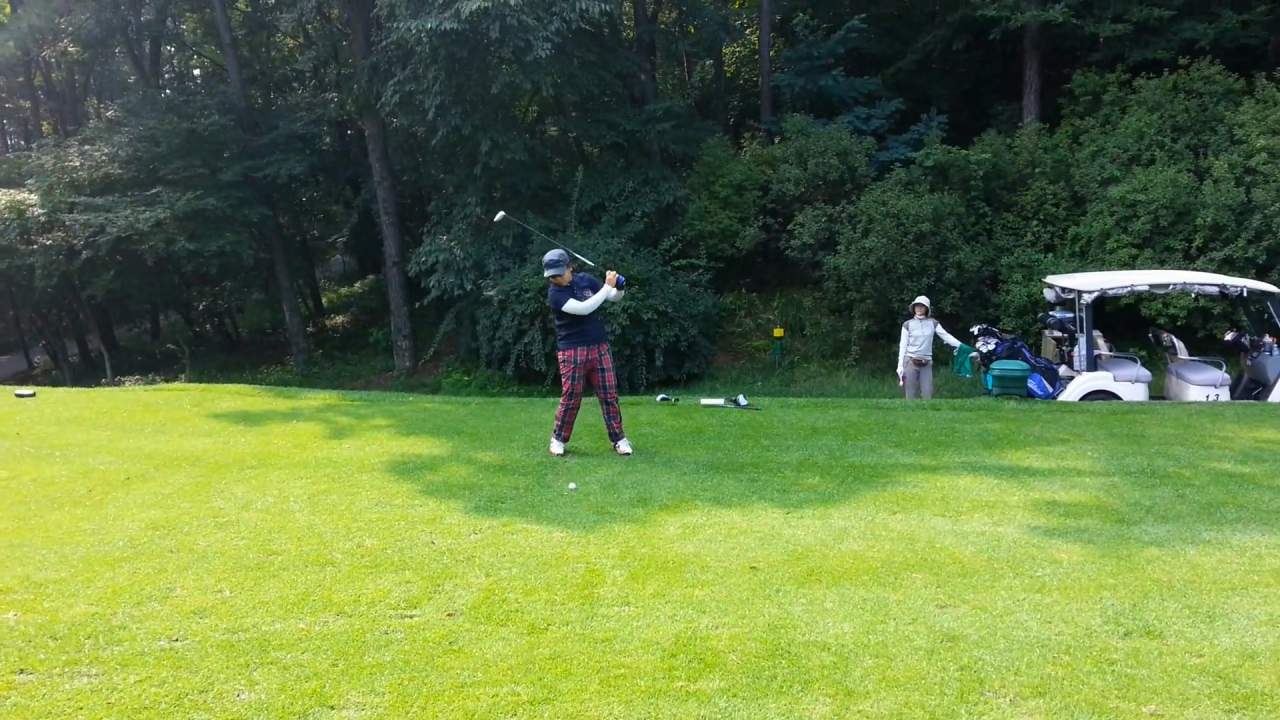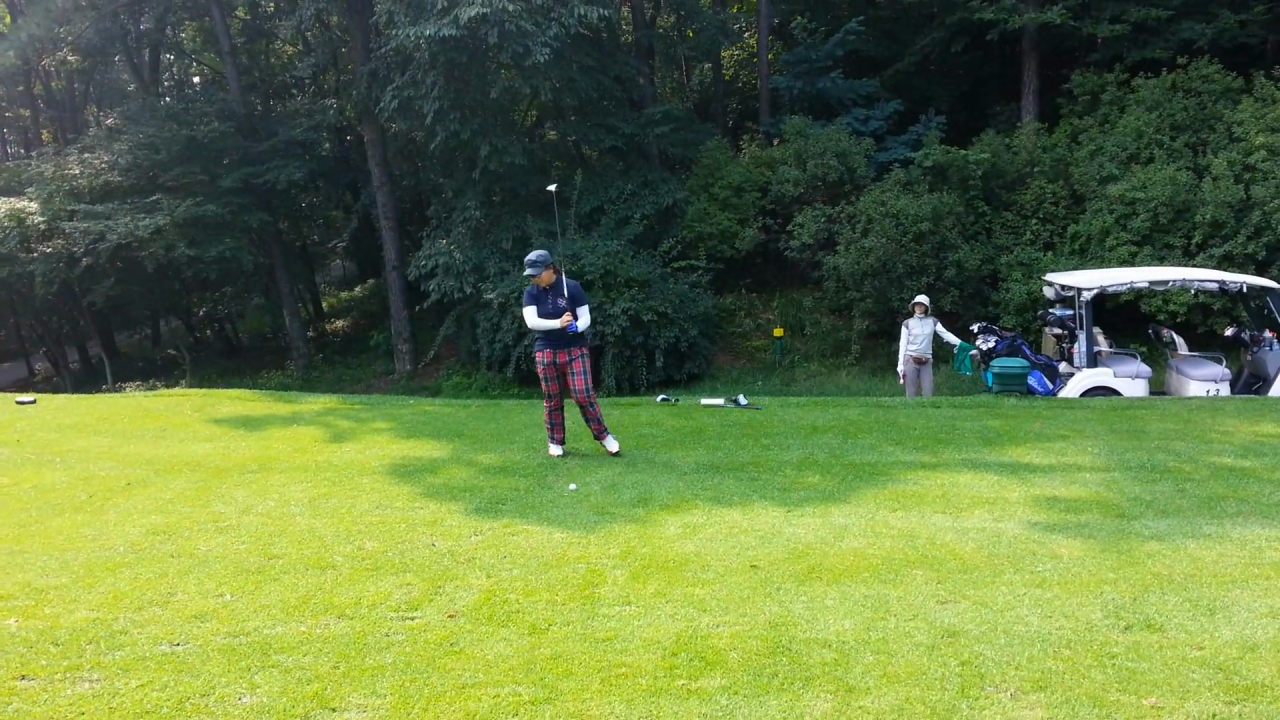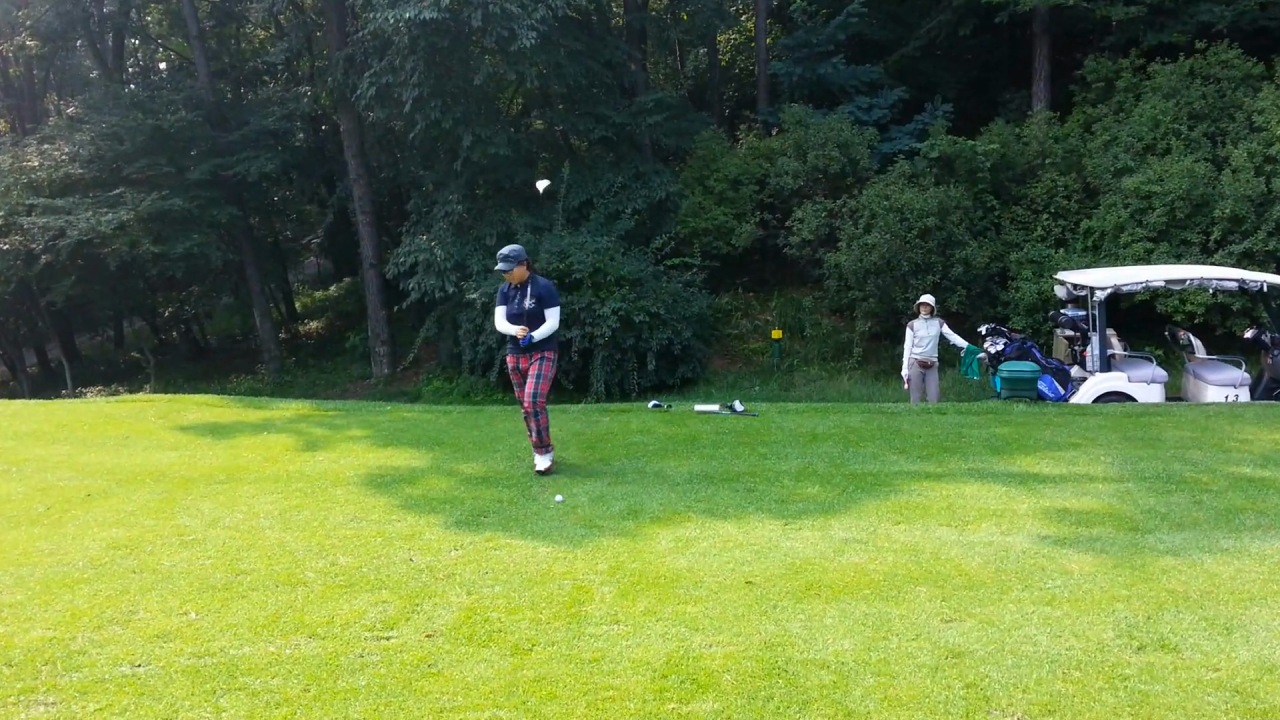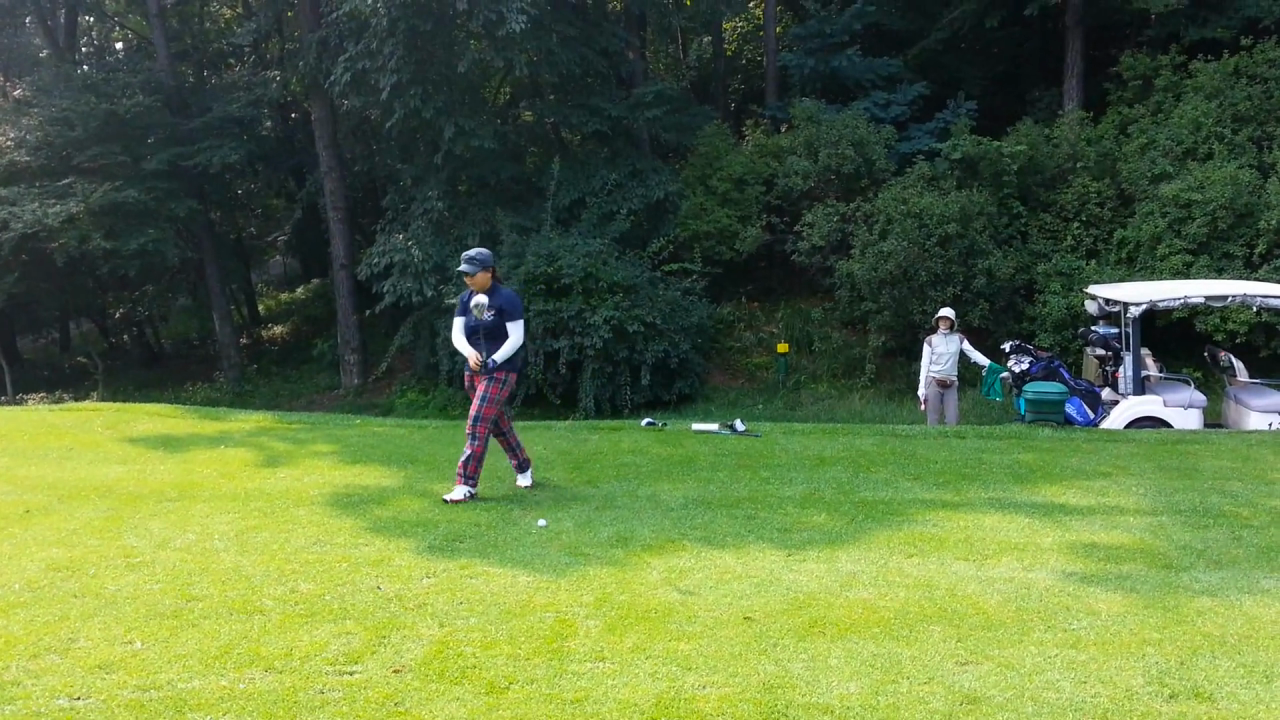
dt=0.2s
person 1, frame 1
left shoulder: (585, 280)
right shoulder: (555, 292)
left elbow: (614, 297)
right elbow: (584, 308)
left wrist: (617, 289)
right wrist: (607, 286)
left hip: (599, 346)
right hip: (571, 350)
left knee: (608, 393)
right knee: (571, 397)
right ankle: (558, 439)
person 1, frame 2
left shoulder: (572, 288)
right shoulder: (531, 293)
left elbow: (586, 319)
right elbow: (532, 321)
left wrist: (575, 327)
right wrist: (558, 324)
left hip: (575, 350)
right hip: (546, 352)
left knee: (584, 394)
right knee: (552, 400)
left ankle: (604, 436)
person 1, frame 3
left shoulder: (544, 287)
right shoulder: (505, 290)
left elbow: (553, 322)
right elbow: (499, 321)
left wrist: (531, 337)
right wrist: (516, 330)
left hip: (543, 353)
right hip: (515, 355)
left knee: (533, 400)
right knee: (530, 403)
left ankle: (544, 452)
right ankle: (541, 451)
person 1, frame 4
left shoulder: (507, 298)
right shoulder: (466, 299)
left elbow: (517, 338)
right elbow: (457, 334)
left wrist: (493, 360)
right wrist: (470, 353)
left hip: (500, 371)
right hip: (474, 372)
left knee: (476, 423)
right knee: (498, 424)
left ankle: (467, 485)
right ankle: (523, 468)
